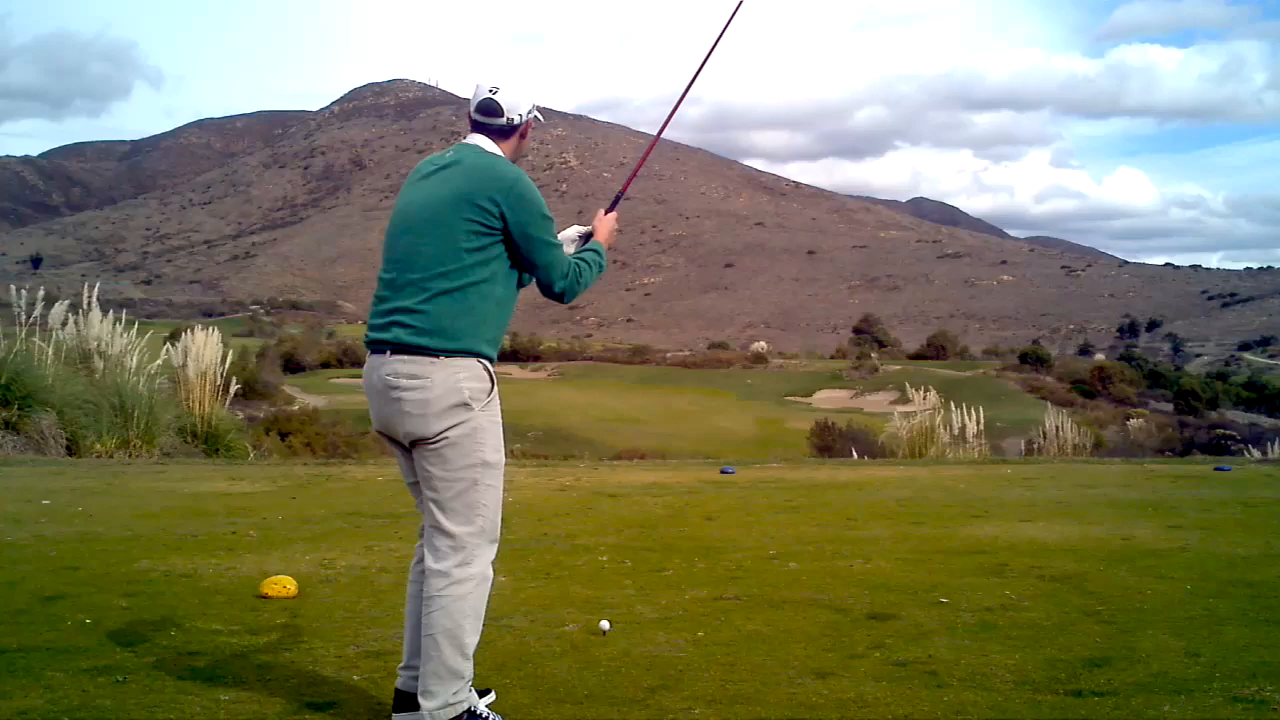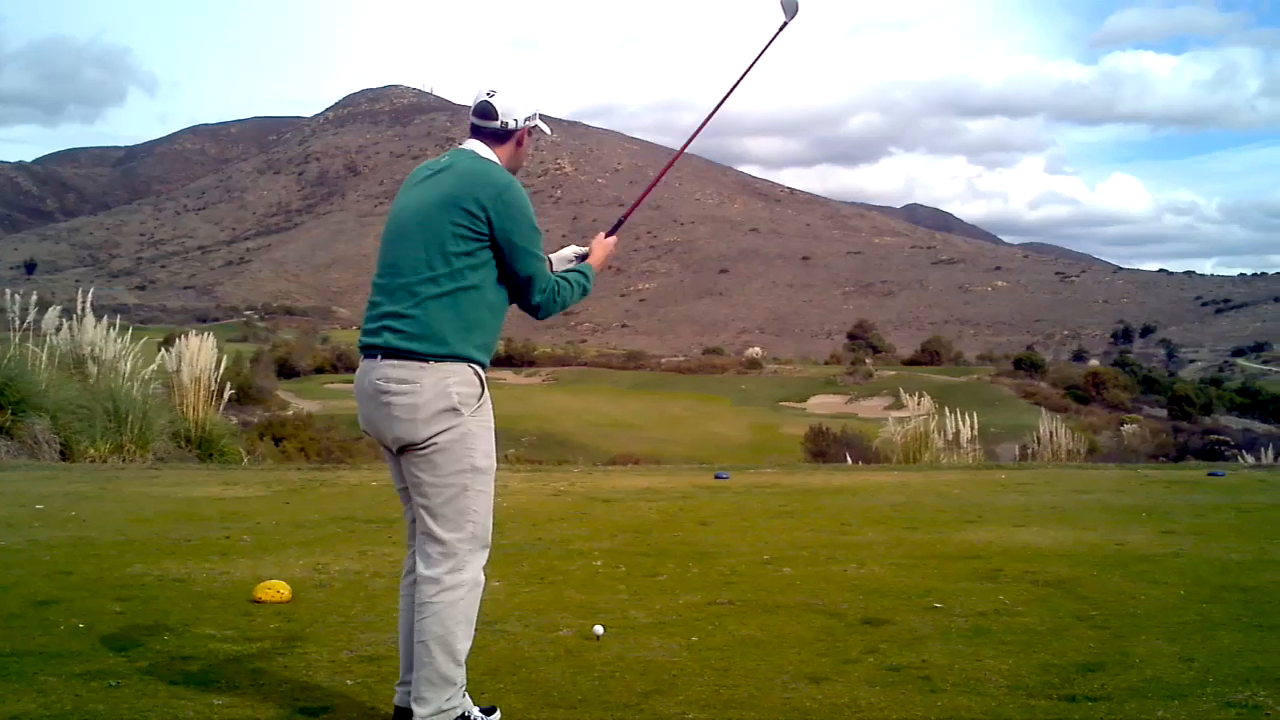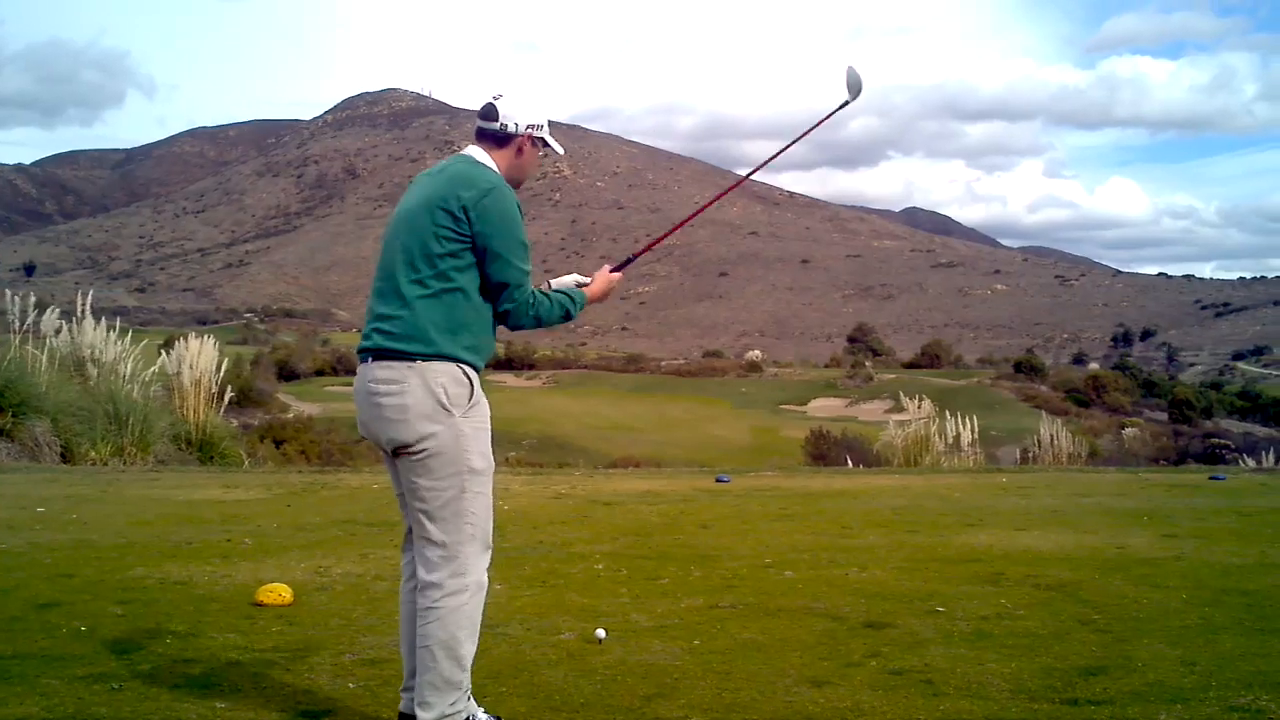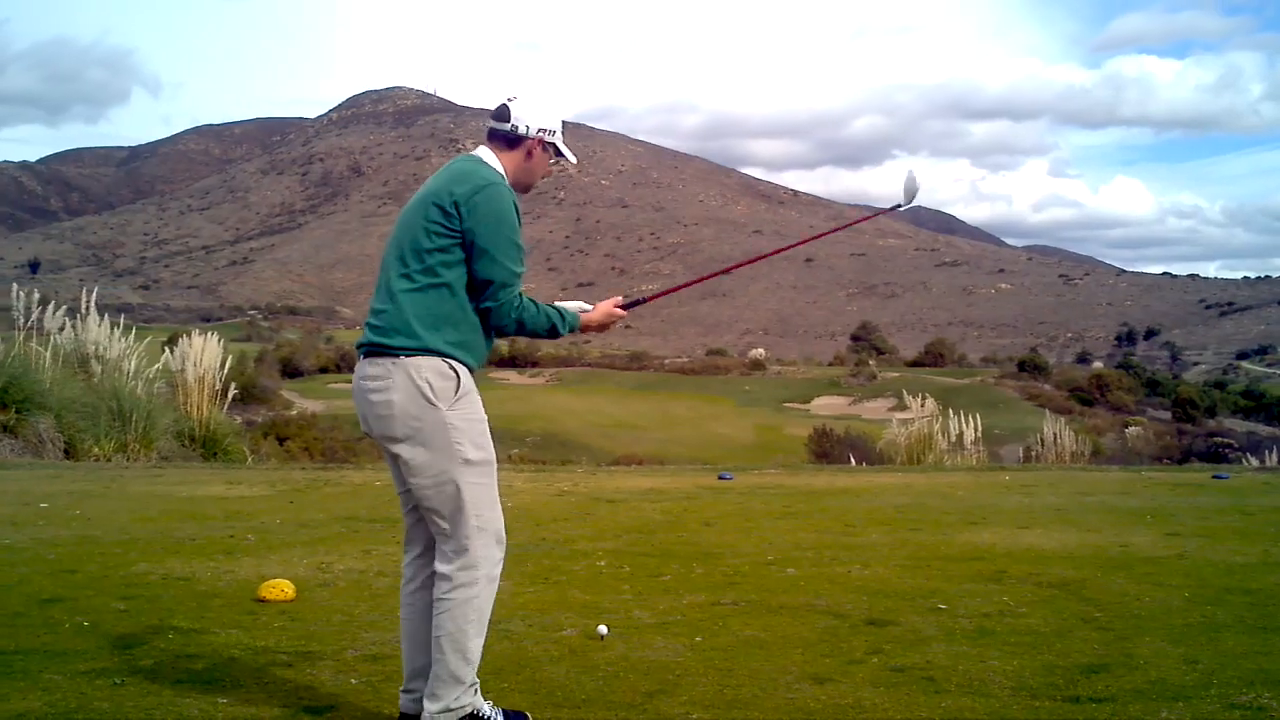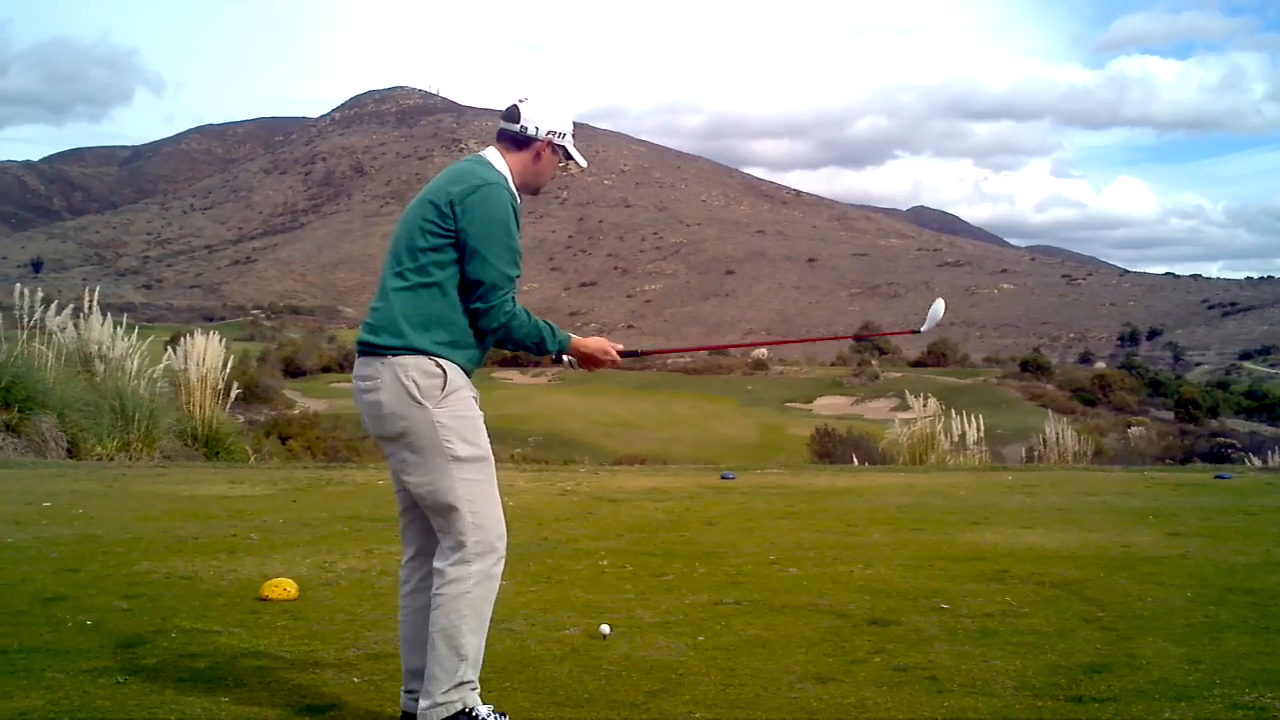
dt=0.1s
person 1, frame 1
left shoulder: (424, 174)
right shoulder: (507, 183)
right elbow: (561, 284)
left wrist: (554, 244)
right wrist: (597, 246)
left hip: (389, 375)
right hip: (447, 380)
left knee: (442, 538)
right knee: (463, 550)
person 1, frame 2
left shoulder: (422, 179)
right shoulder: (498, 188)
right elbow: (543, 300)
left wrist: (546, 260)
right wrist: (591, 266)
left hip: (382, 379)
right hip: (439, 384)
left knee: (430, 545)
right knee: (454, 555)
person 1, frame 3
left shoulder: (436, 183)
right shoulder: (489, 193)
right elbow: (513, 309)
left wrist: (552, 290)
right wrist: (587, 297)
left hip: (387, 382)
right hip: (432, 385)
left knee: (429, 551)
right knee: (460, 558)
person 1, frame 4
left shoulder: (451, 181)
right shoulder: (487, 191)
right elbow: (502, 310)
left wrist: (557, 309)
right wrist: (579, 320)
left hip: (387, 378)
right hip: (426, 380)
left knee: (430, 548)
right knee: (474, 548)
person 1, frame 5
left shoulder: (466, 182)
right shoulder: (487, 192)
right elbow: (494, 312)
left wrist: (553, 345)
right wrist: (571, 345)
left hip: (404, 376)
right hip: (421, 378)
left knee: (433, 549)
right knee: (476, 542)
